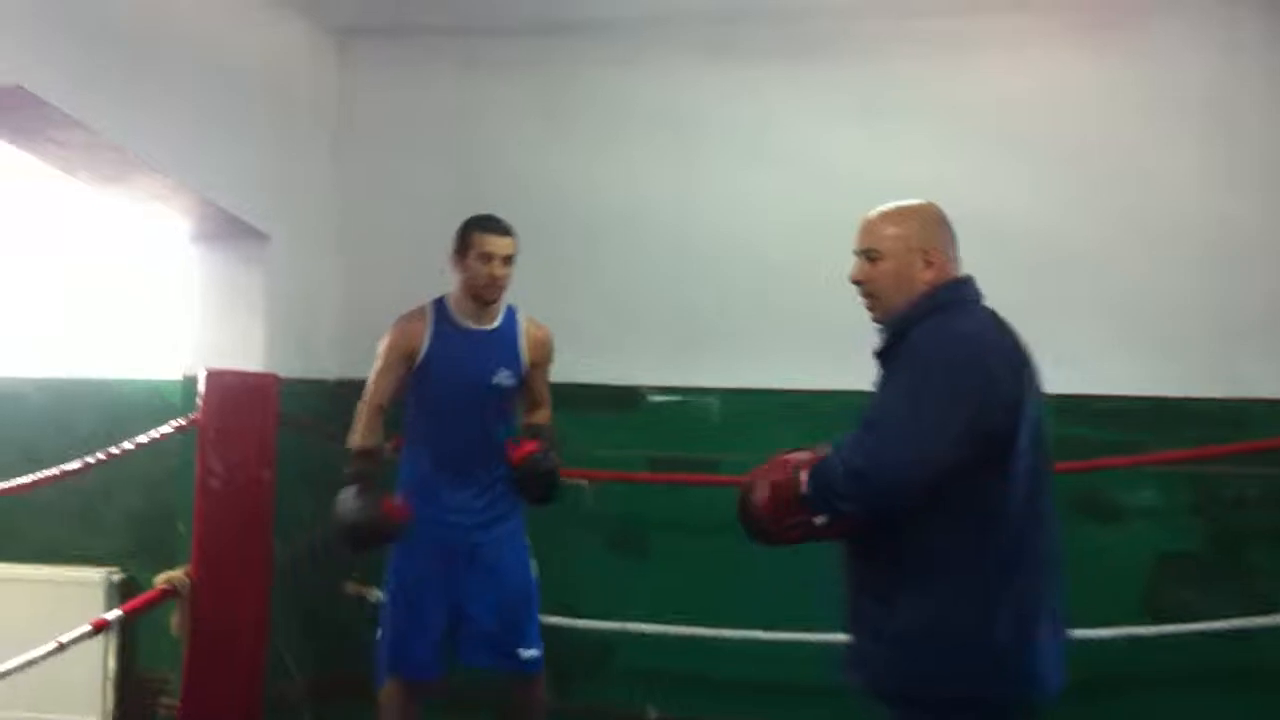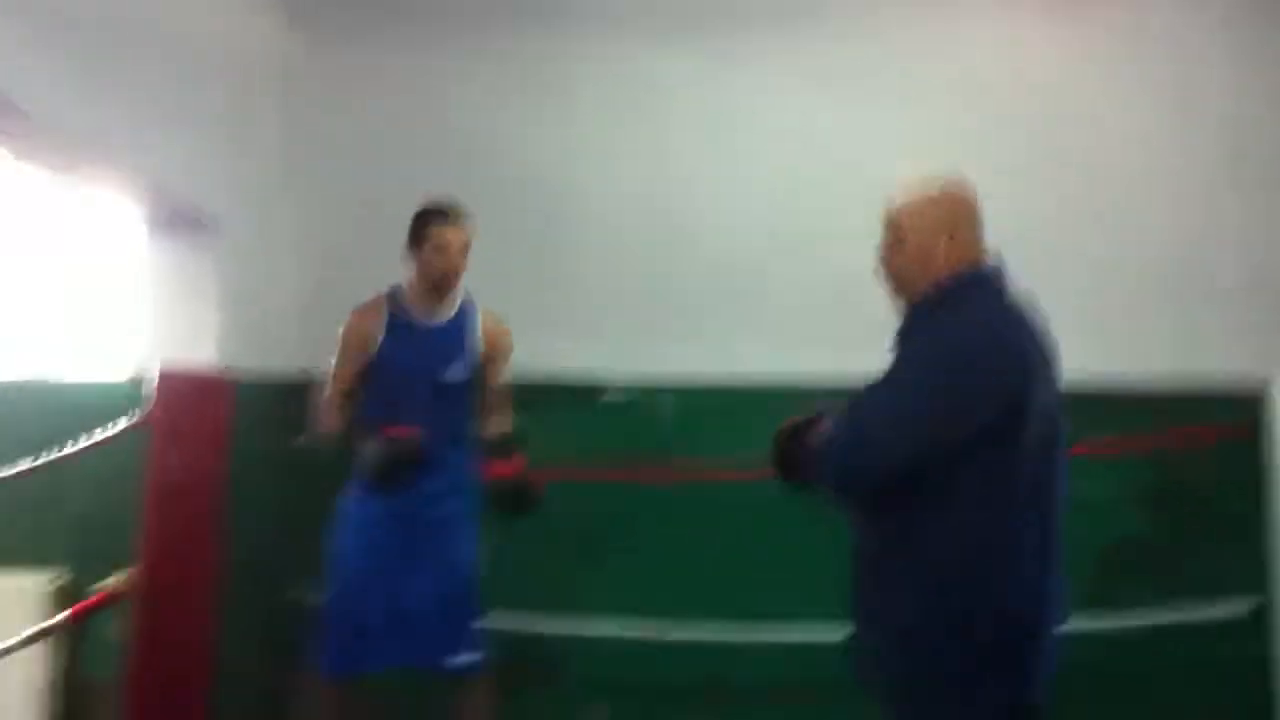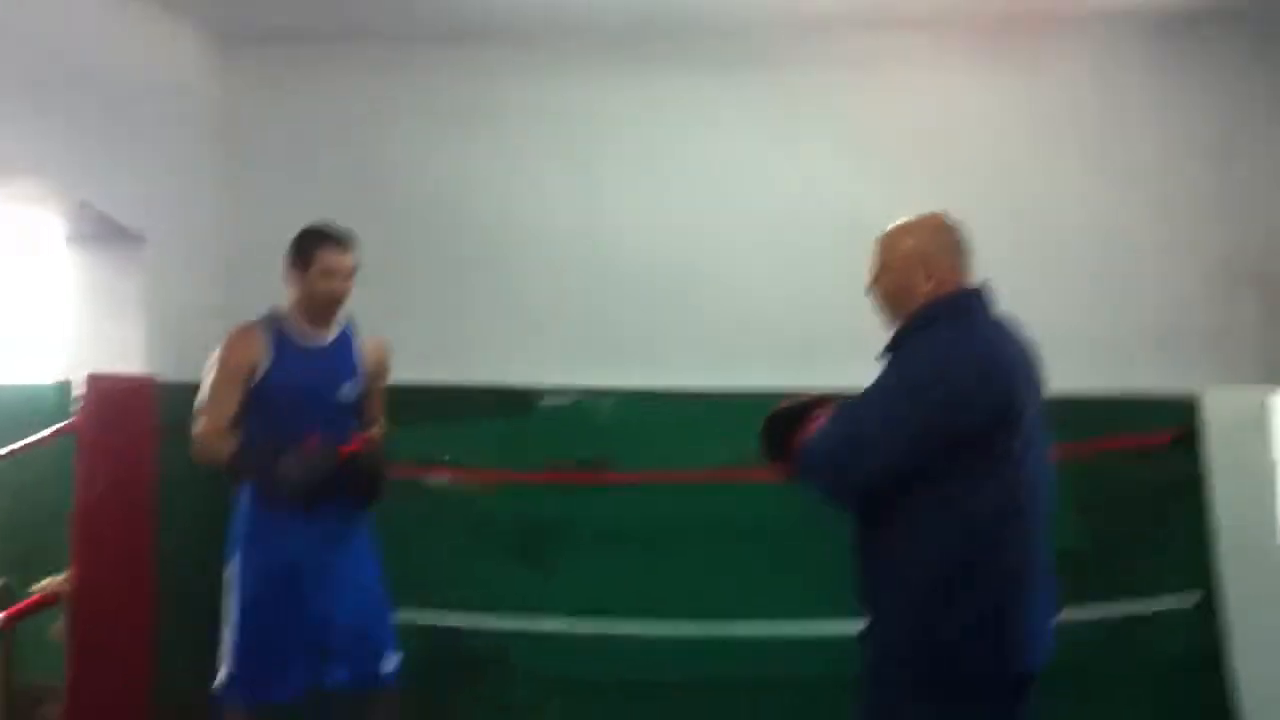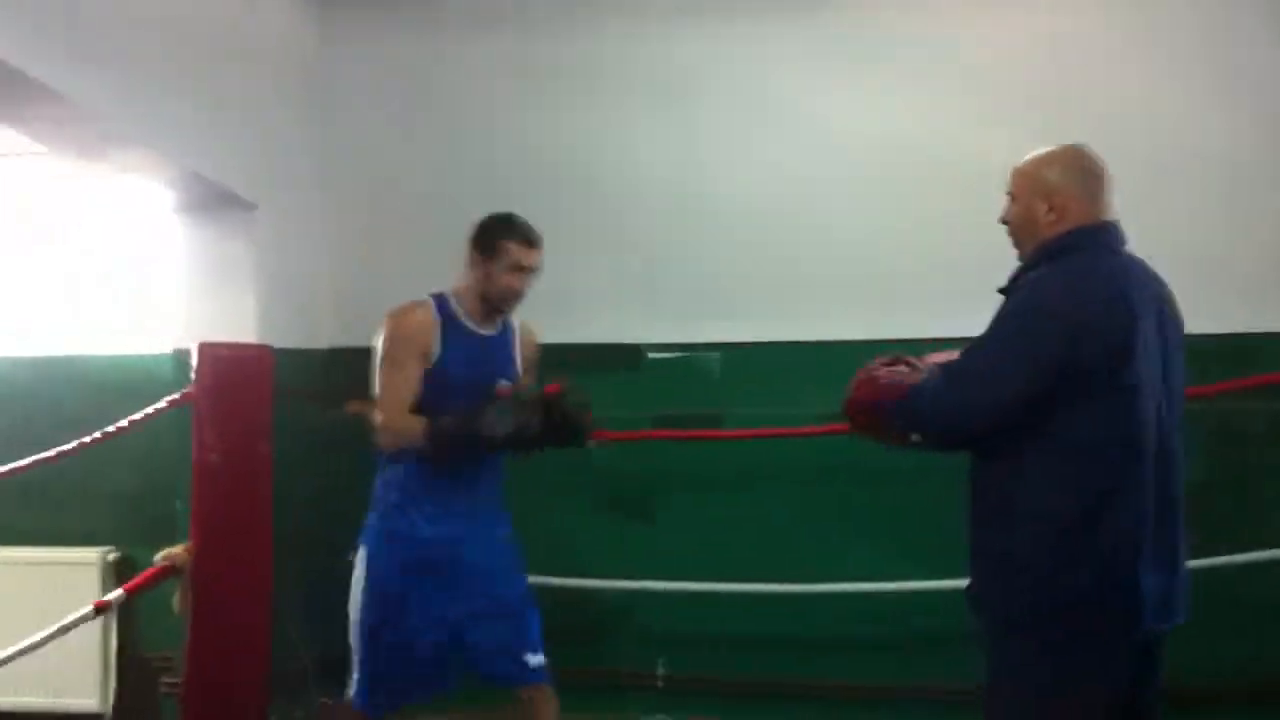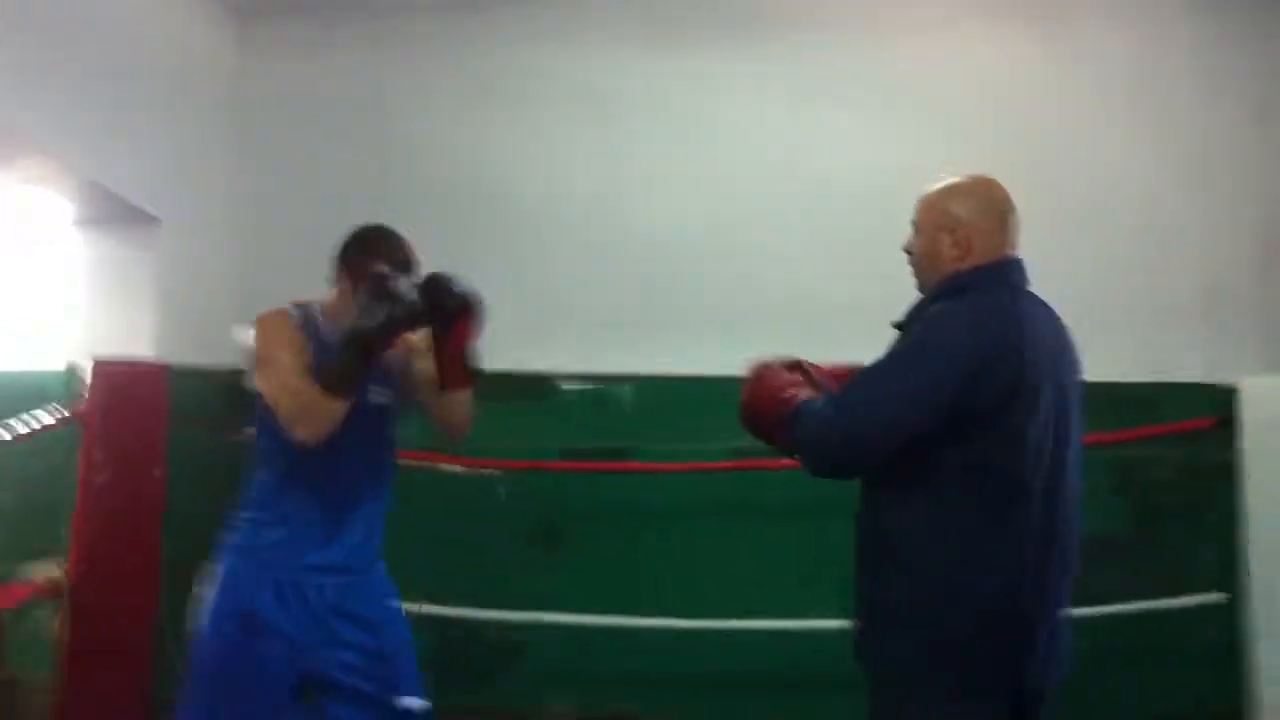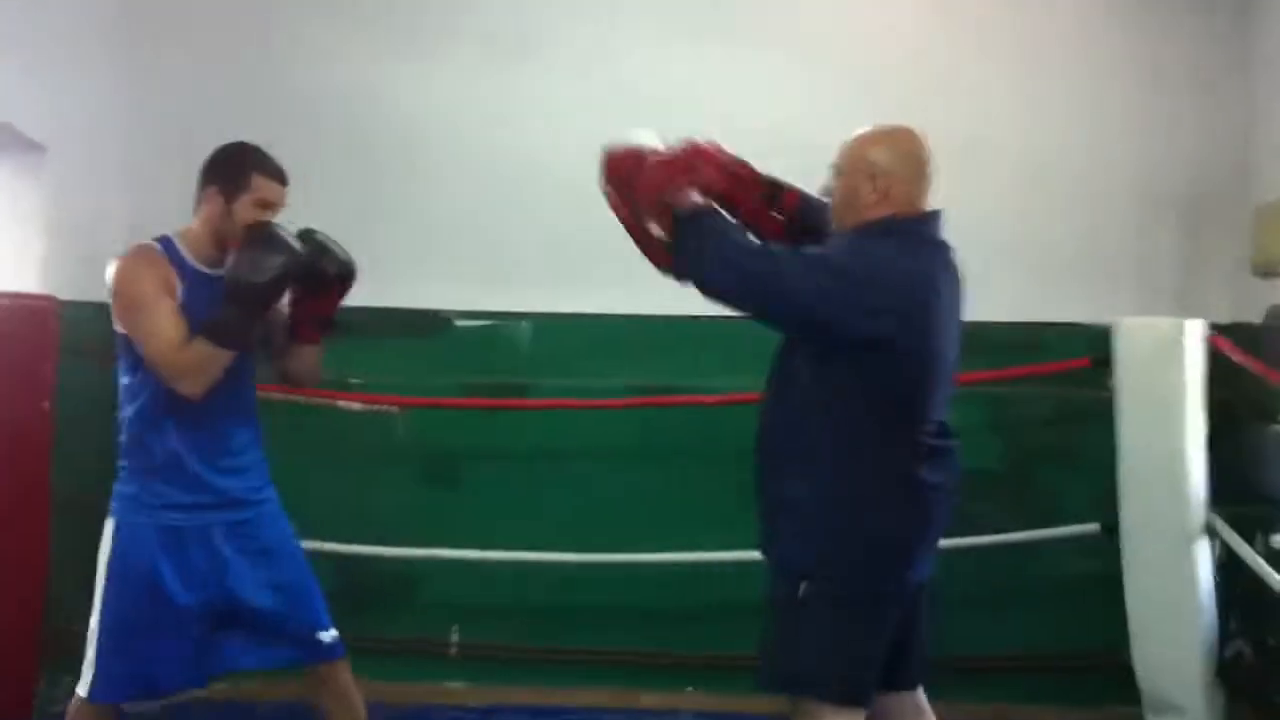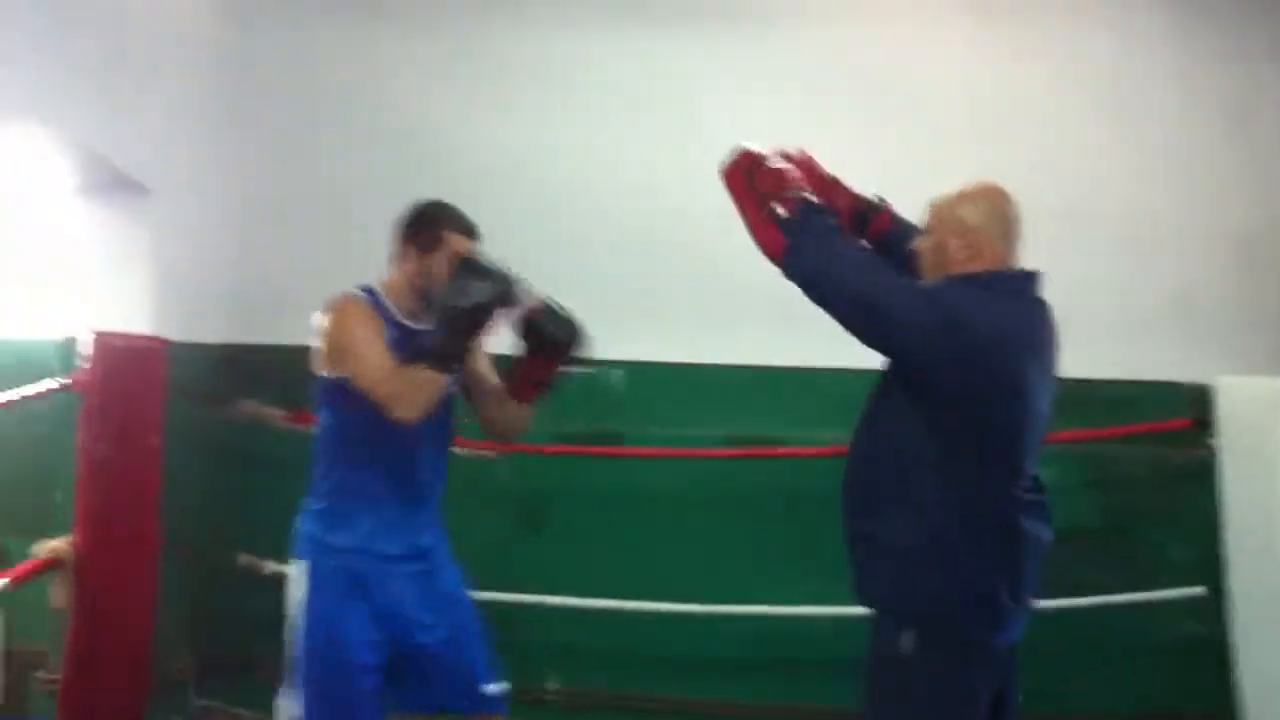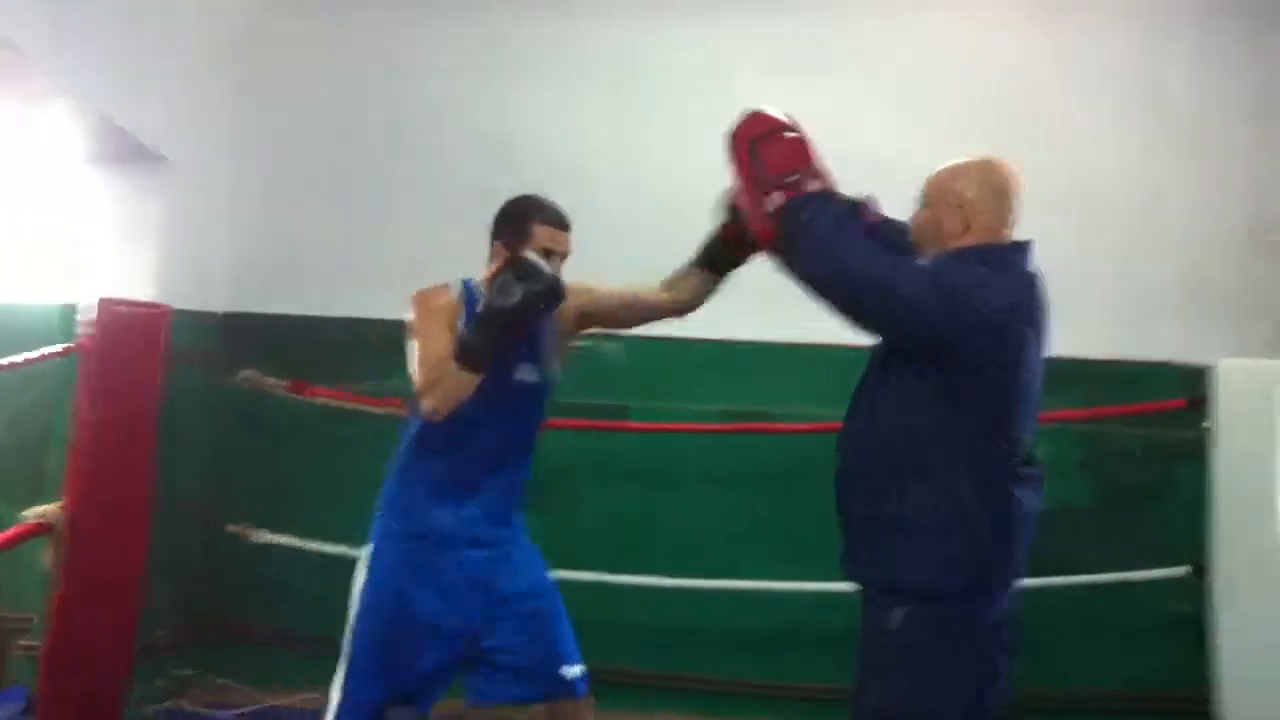
dt=0.4s
person 1, frame 1
left shoulder: (954, 346)
right shoulder: (944, 340)
left elbow: (880, 471)
right elbow: (910, 463)
left wrist: (800, 484)
right wrist: (822, 480)
left hip: (958, 637)
right hip: (962, 628)
person 1, frame 2
left shoulder: (963, 336)
right shoulder: (995, 326)
left elbow: (862, 458)
left wrist: (823, 447)
right wrist: (845, 438)
left hip: (955, 619)
right hip: (984, 614)
person 1, frame 3
left shoulder: (944, 354)
right shoulder: (993, 345)
left elbow: (848, 466)
left wrist: (811, 440)
right wrist: (844, 427)
left hip: (941, 613)
right hip: (994, 608)
person 1, frame 4
left shoulder: (1059, 292)
right shoulder: (1140, 286)
left elbow: (957, 408)
left wrist: (897, 396)
right wrist: (962, 370)
left hip: (1059, 573)
right hip: (1127, 561)
person 1, frame 5
left shoulder: (959, 330)
right shoulder: (1038, 324)
left elbow: (848, 437)
left wrist: (791, 404)
right wrist: (835, 389)
left hip: (946, 615)
right hip: (1013, 602)
person 1, frame 6
left shoulder: (875, 273)
right shoulder: (915, 260)
left elbow: (748, 274)
left wrist: (679, 202)
right wrist: (750, 186)
left hip: (846, 524)
right hip: (883, 516)
person 1, frame 7
left shoulder: (965, 323)
right shoulder: (1012, 312)
left elbow: (854, 285)
right elbow: (904, 270)
left wrist: (795, 205)
right wrist: (852, 209)
left hip: (939, 584)
right hip: (981, 574)
person 1, frame 8
left shoulder: (965, 296)
right shoulder: (1000, 285)
left elbow: (855, 272)
right elbow: (889, 253)
left wrist: (794, 189)
right wrist: (823, 200)
left hip: (933, 562)
right hip: (966, 552)
person 2, frame 1
left shoulder: (531, 336)
right shoulder: (414, 330)
right elbow: (372, 409)
left wrist: (540, 450)
right wrist: (360, 479)
left hip: (498, 516)
right hip: (427, 516)
left knee: (526, 661)
right knee: (405, 661)
person 2, frame 2
left shoulder: (486, 330)
right shoulder: (370, 321)
left elbow: (495, 408)
right elbow: (333, 405)
left wrist: (505, 457)
right wrist: (364, 441)
left hip: (446, 507)
right hip: (374, 504)
left knee: (464, 658)
right knee: (344, 656)
person 2, frame 3
left shoulder: (368, 351)
right shoulder: (249, 345)
right elbow: (207, 437)
left wrist: (367, 459)
right wrist: (272, 465)
left hip: (343, 536)
right hip: (268, 536)
left knee: (378, 675)
person 2, frame 4
left shoulder: (521, 339)
right shoulder: (414, 325)
right elbow: (389, 429)
left wrist: (549, 424)
right wrist: (469, 427)
left hip: (481, 530)
right hip: (404, 530)
left knee: (533, 677)
person 2, frame 5
left shoulder: (403, 343)
right shoulder: (279, 332)
left elbow: (453, 426)
right elbow: (305, 426)
left wrist: (453, 339)
right wrist: (360, 347)
left hip: (353, 567)
right hip: (267, 562)
person 2, frame 6
left shoulder: (260, 267)
right shoulder: (143, 268)
left elbow: (301, 374)
right elbow: (189, 377)
left wrist: (315, 305)
right wrist: (245, 298)
left hip: (245, 504)
right hip: (156, 511)
left knee: (325, 651)
person 2, frame 7
left shoulder: (454, 323)
right shoulder: (349, 316)
left elbow: (506, 426)
right elbow: (404, 404)
left wrist: (540, 361)
right wrist: (456, 329)
left hip: (419, 555)
right hip: (342, 554)
person 2, frame 8
left shoulder: (562, 308)
right shoulder: (440, 305)
left elbow: (670, 299)
right elbow: (434, 400)
left wrist: (725, 249)
right wrist: (495, 325)
left hip: (495, 541)
right hip: (414, 535)
